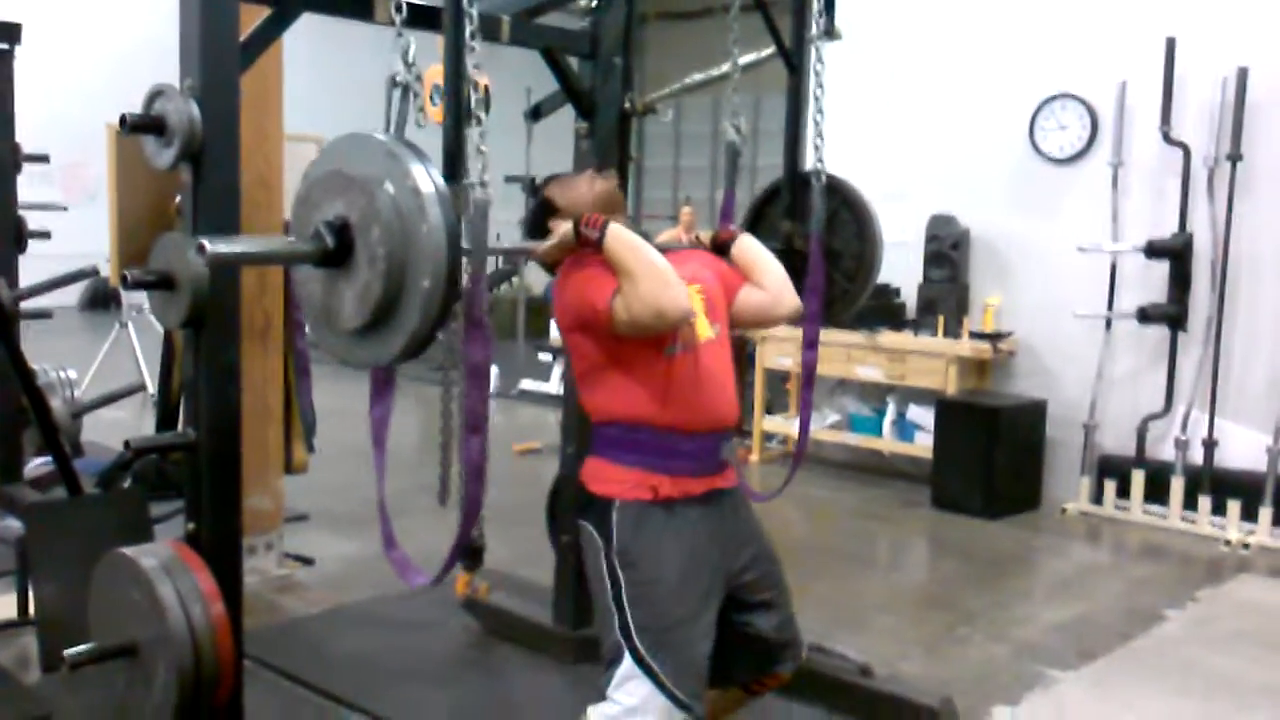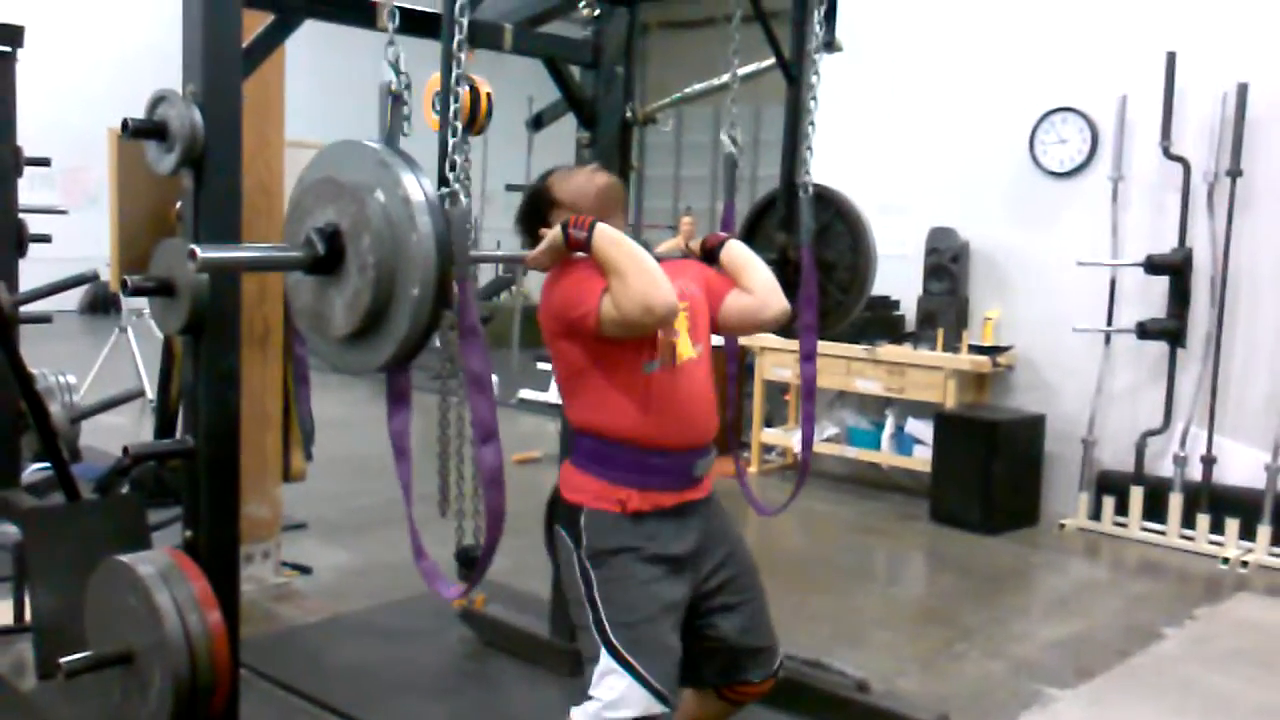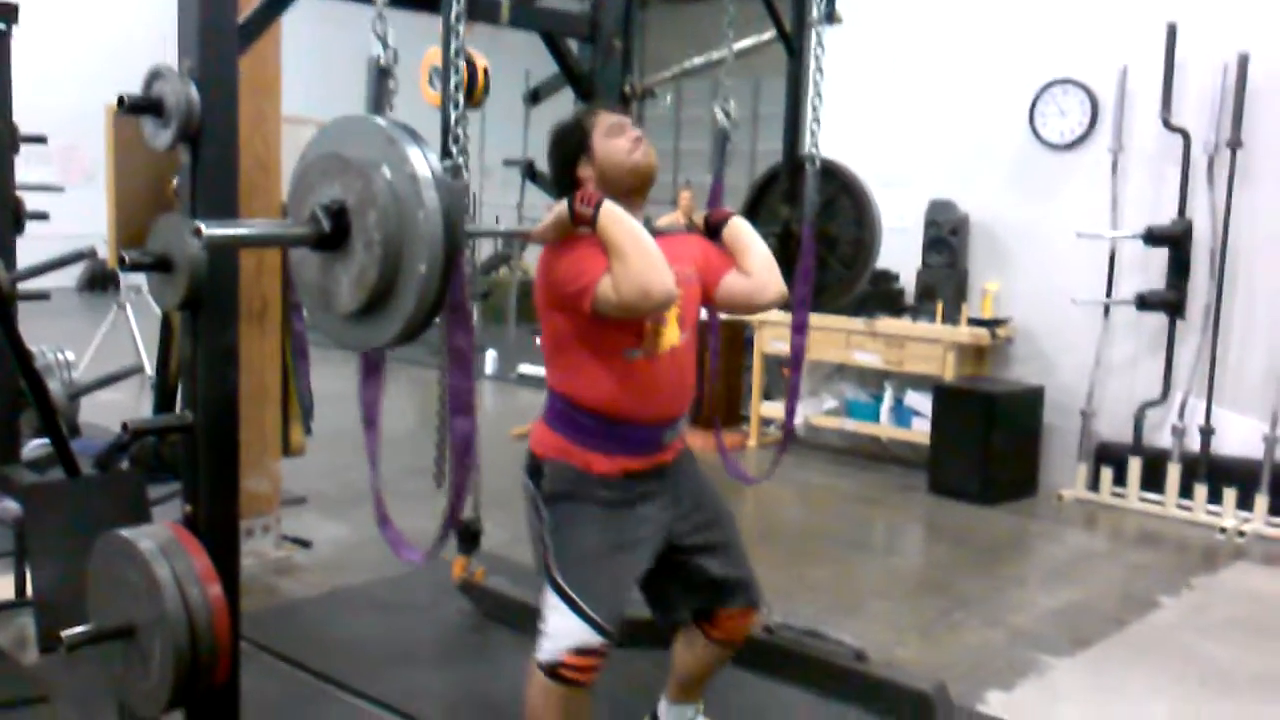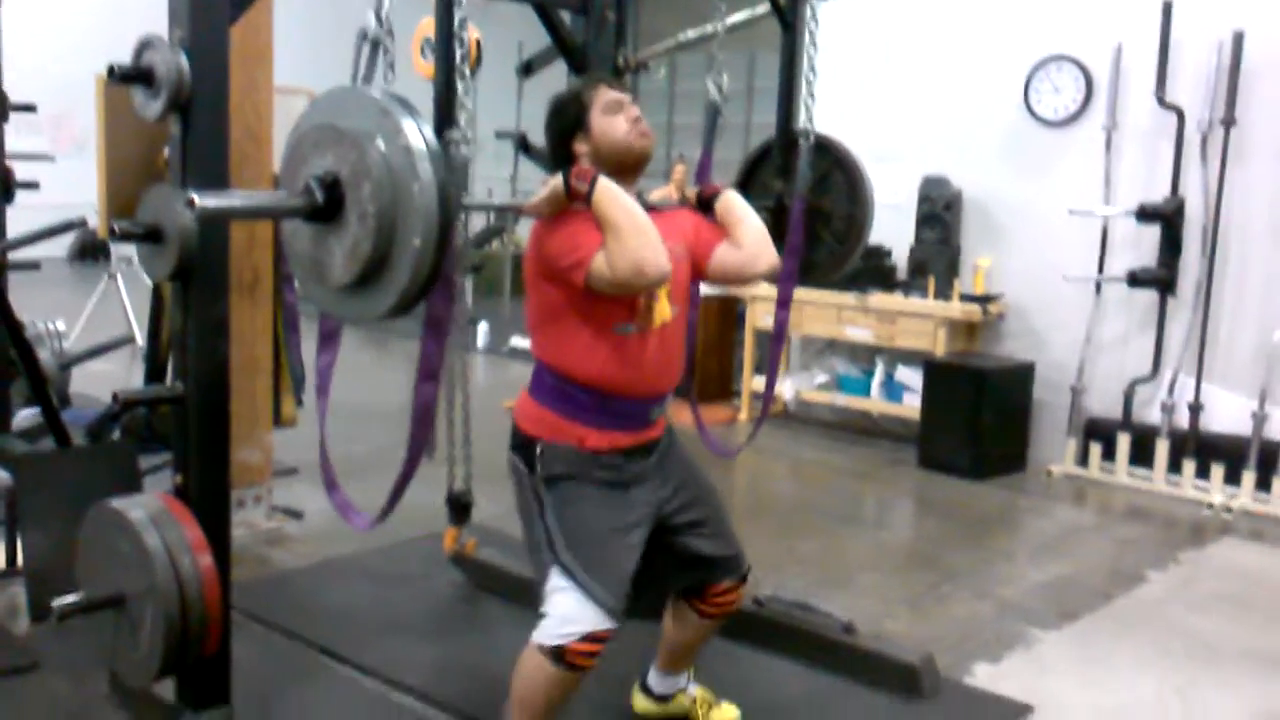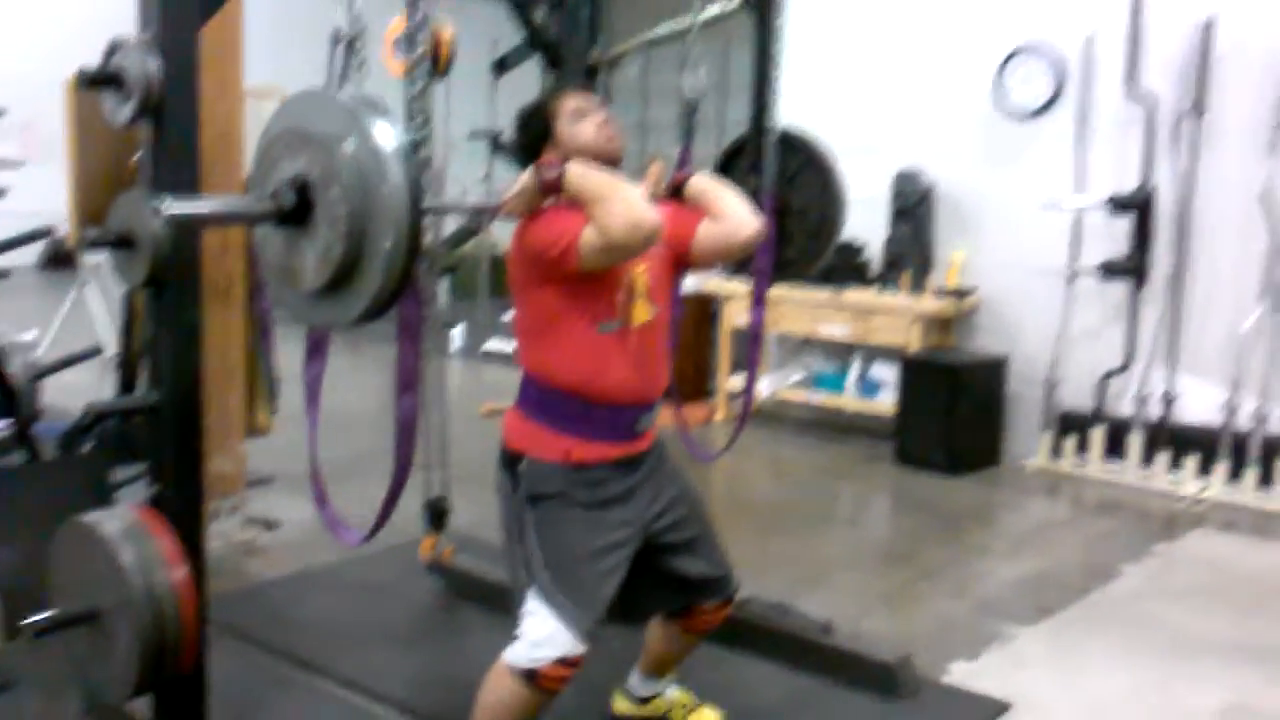
dt=0.3s
person 1, frame 1
left shoulder: (696, 265)
right shoulder: (584, 275)
left elbow: (781, 303)
right elbow: (665, 309)
left wrist: (728, 237)
right wrist: (600, 229)
left hip: (719, 495)
right hip: (637, 506)
left knee: (769, 654)
person 1, frame 2
left shoulder: (685, 275)
right shoulder: (572, 282)
left elbow: (769, 306)
right elbow: (654, 305)
left wrist: (718, 245)
right wrist: (589, 232)
left hip: (694, 505)
right hip: (613, 517)
left knee: (750, 666)
person 1, frame 3
left shoulder: (685, 248)
right shoulder: (574, 254)
left elbow: (766, 290)
right elbow: (651, 293)
left wrist: (723, 221)
right wrist: (595, 211)
left hip: (665, 465)
right hip: (580, 475)
left knee: (731, 604)
right knee: (577, 638)
person 1, frame 4
left shoulder: (675, 223)
right shoulder: (565, 230)
left elbow: (758, 260)
right elbow: (646, 269)
left wrist: (716, 193)
right wrist: (588, 185)
left hip: (650, 444)
right hip: (567, 452)
left knee: (720, 578)
right knee: (581, 623)
person 1, frame 5
left shoulder: (661, 219)
right shoulder: (546, 229)
left elbow: (745, 230)
right elbow: (636, 226)
left wrist: (689, 182)
right wrist: (563, 175)
left hip: (639, 456)
right hip: (557, 467)
left knee: (706, 593)
right knee: (553, 645)
